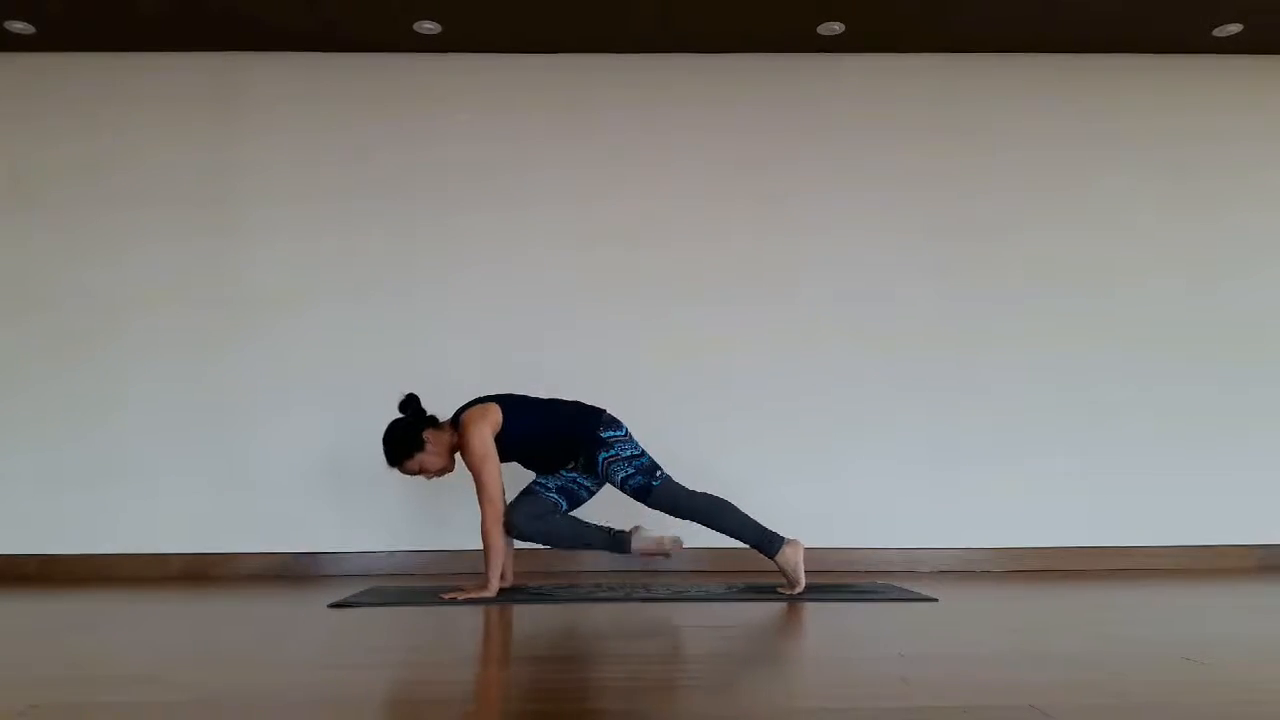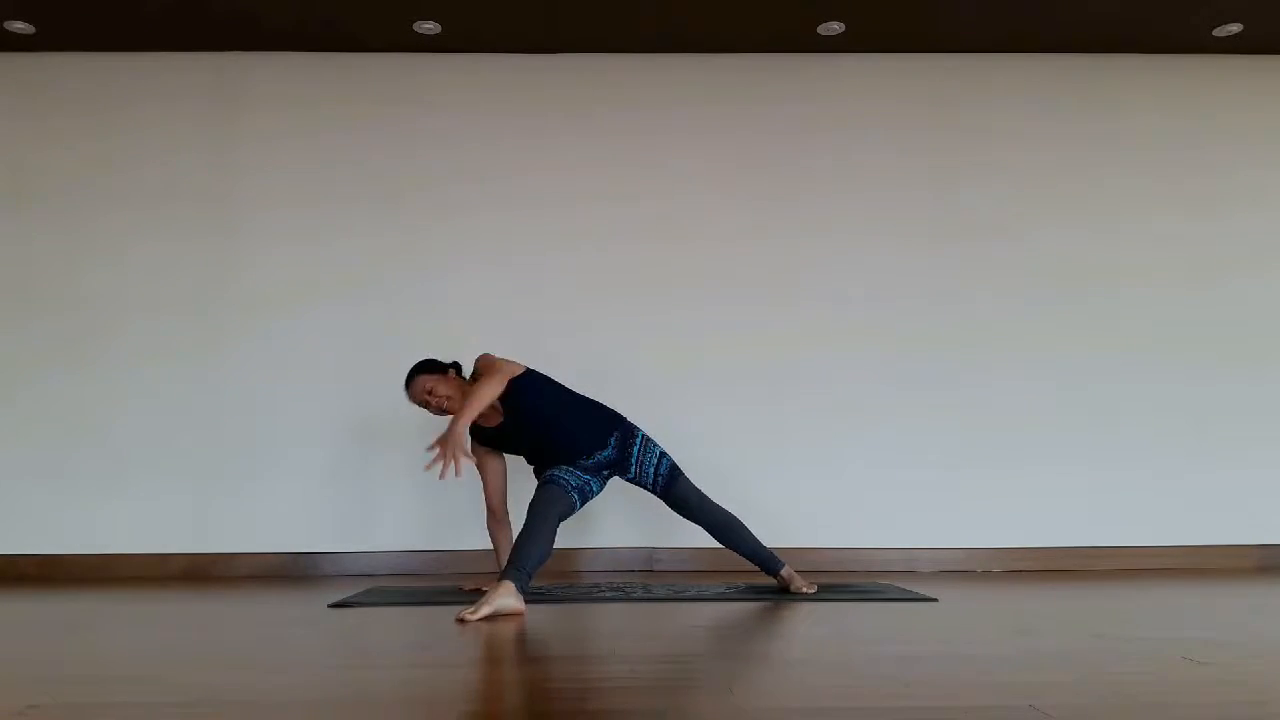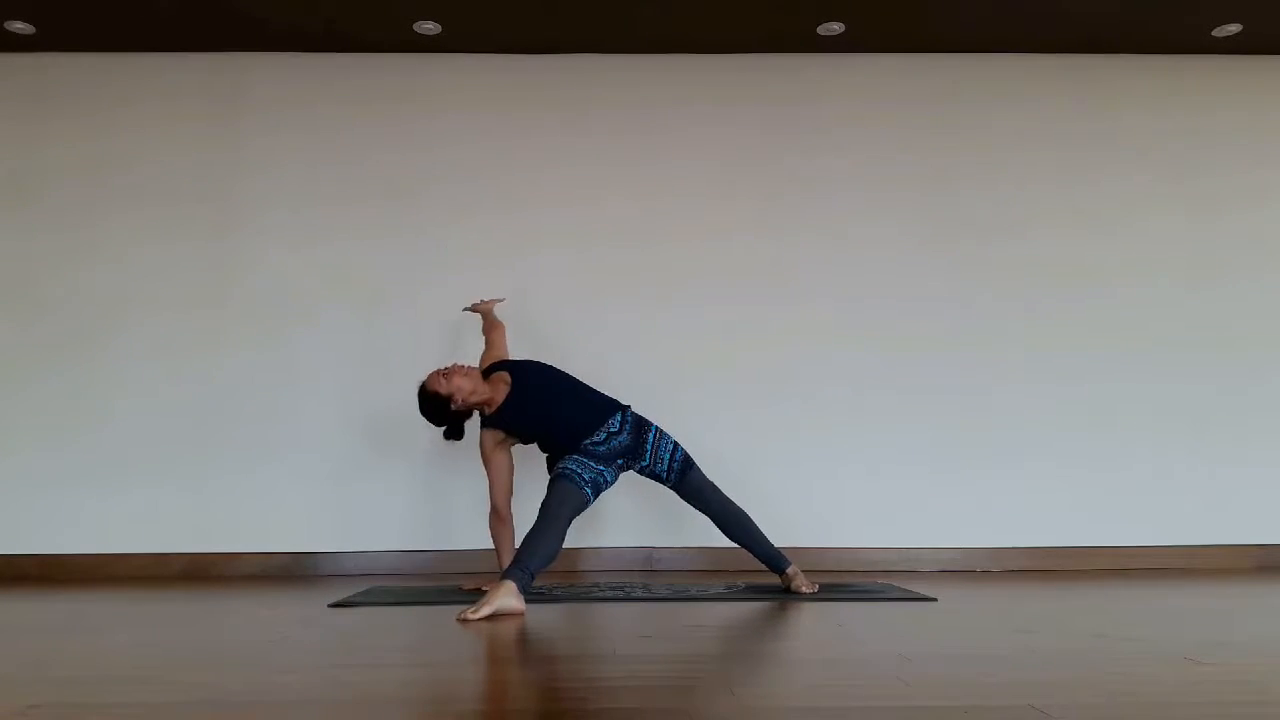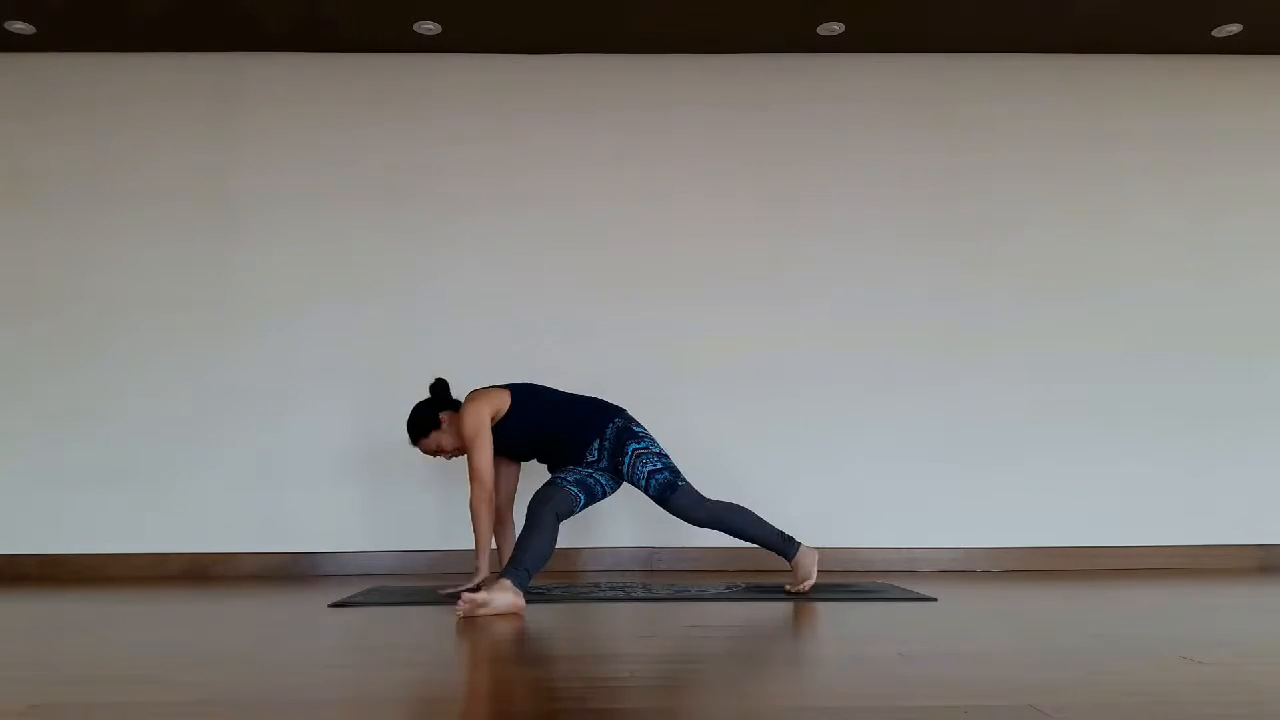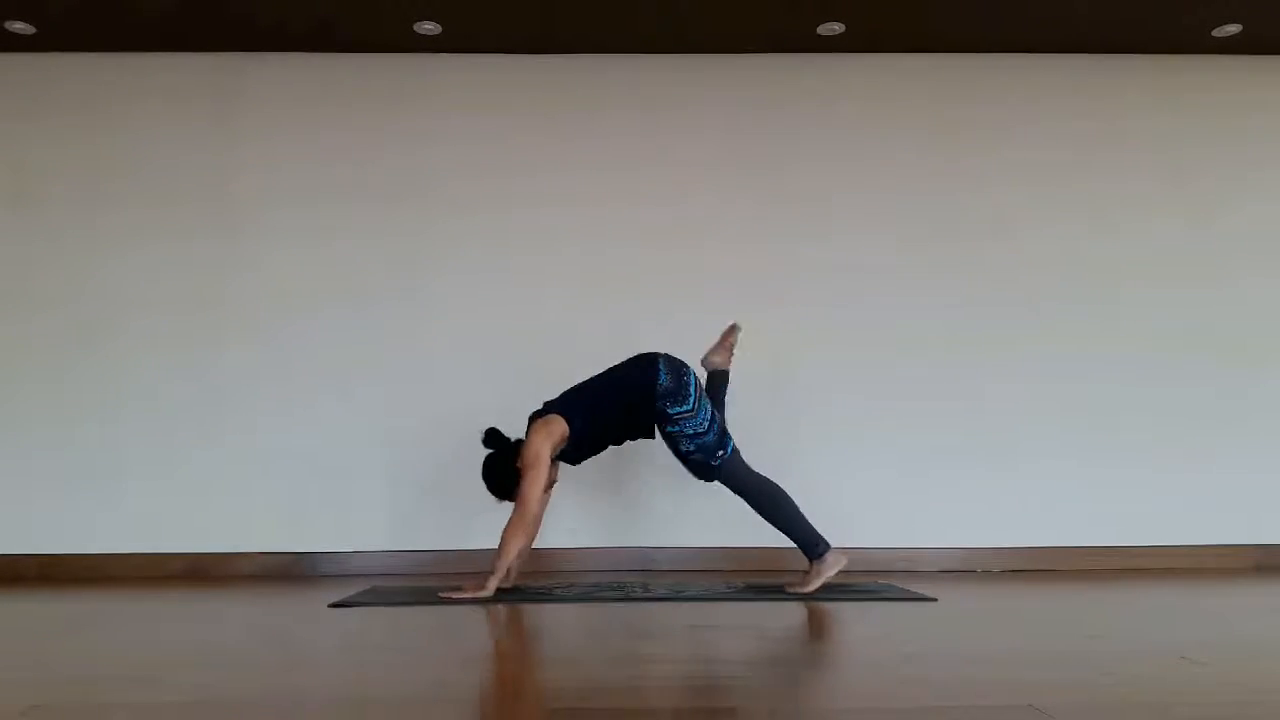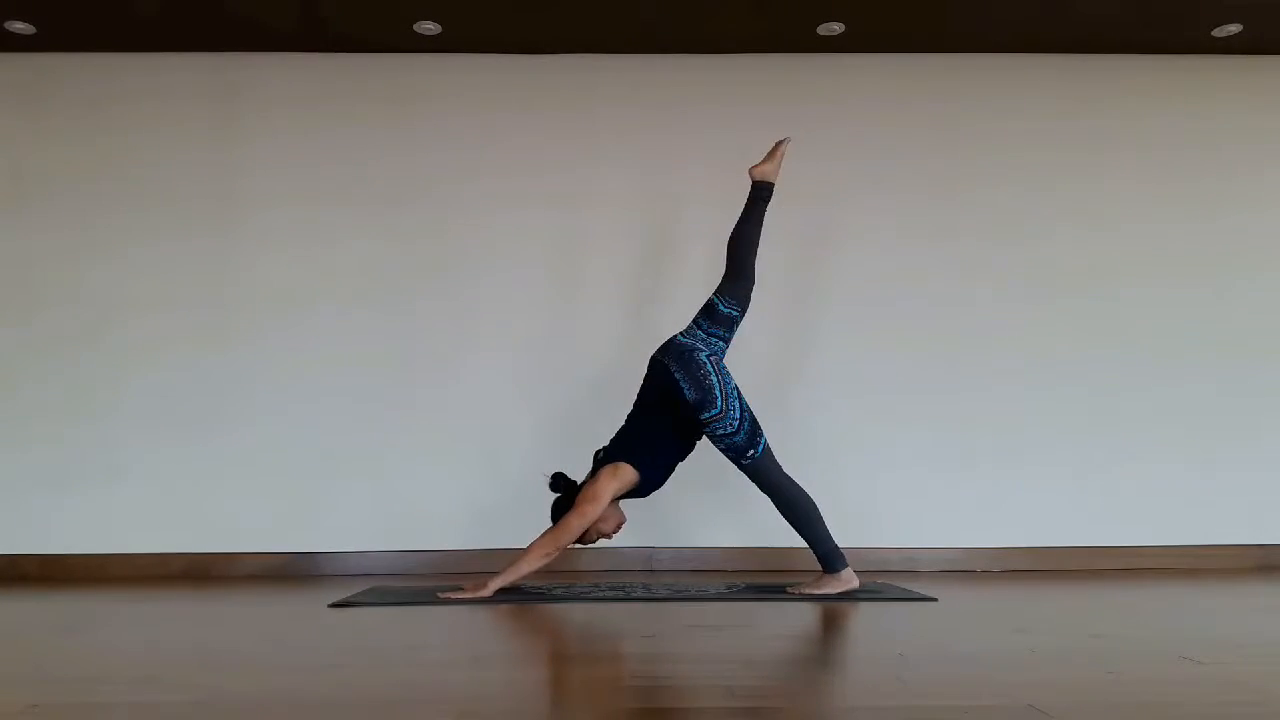
dt=0.4s
person 1, frame 1
left shoulder: (473, 427)
right shoulder: (468, 442)
left elbow: (492, 510)
right elbow: (498, 515)
left wrist: (491, 582)
right wrist: (502, 572)
left hip: (599, 437)
right hip: (570, 465)
left knee: (677, 500)
right knee: (520, 519)
left ankle: (781, 548)
right ankle: (629, 543)
person 1, frame 2
left shoulder: (489, 371)
right shoulder: (484, 438)
left elbow: (490, 381)
right elbow: (496, 501)
left wrist: (457, 427)
right wrist: (506, 569)
left hip: (612, 435)
right hip: (571, 465)
left knee: (693, 503)
right knee: (543, 509)
left ankle: (779, 569)
right ankle: (509, 588)
person 1, frame 3
left shoulder: (494, 371)
right shoulder: (494, 443)
left elbow: (495, 327)
right elbow: (500, 512)
right wrist: (505, 577)
left hip: (623, 428)
right hip: (582, 459)
left knee: (707, 497)
right knee: (552, 513)
left ankle: (786, 570)
right ankle: (510, 593)
person 1, frame 4
left shoulder: (476, 408)
right shoulder: (500, 445)
left elbow: (483, 489)
right elbow: (502, 509)
left wrist: (483, 571)
right wrist: (502, 574)
left hip: (615, 434)
right hip: (584, 463)
left knee: (691, 505)
right knee: (542, 510)
left ankle: (796, 553)
person 1, frame 5
left shoulder: (540, 441)
right shoulder: (542, 441)
left elbow: (524, 518)
right elbow: (527, 513)
left wrist: (491, 582)
right wrist: (504, 570)
left hip: (661, 385)
right hip: (656, 385)
left knee: (736, 474)
right knee: (713, 464)
left ankle: (823, 553)
right ankle: (716, 368)
person 1, frame 6
left shoulder: (606, 484)
right shoulder: (605, 482)
left elbow: (555, 541)
right elbow: (554, 542)
left wrist: (490, 585)
right wrist: (496, 582)
left hip: (695, 377)
right hip: (683, 363)
left knee: (770, 478)
right knee: (736, 284)
left ankle: (839, 571)
right ankle: (762, 183)
